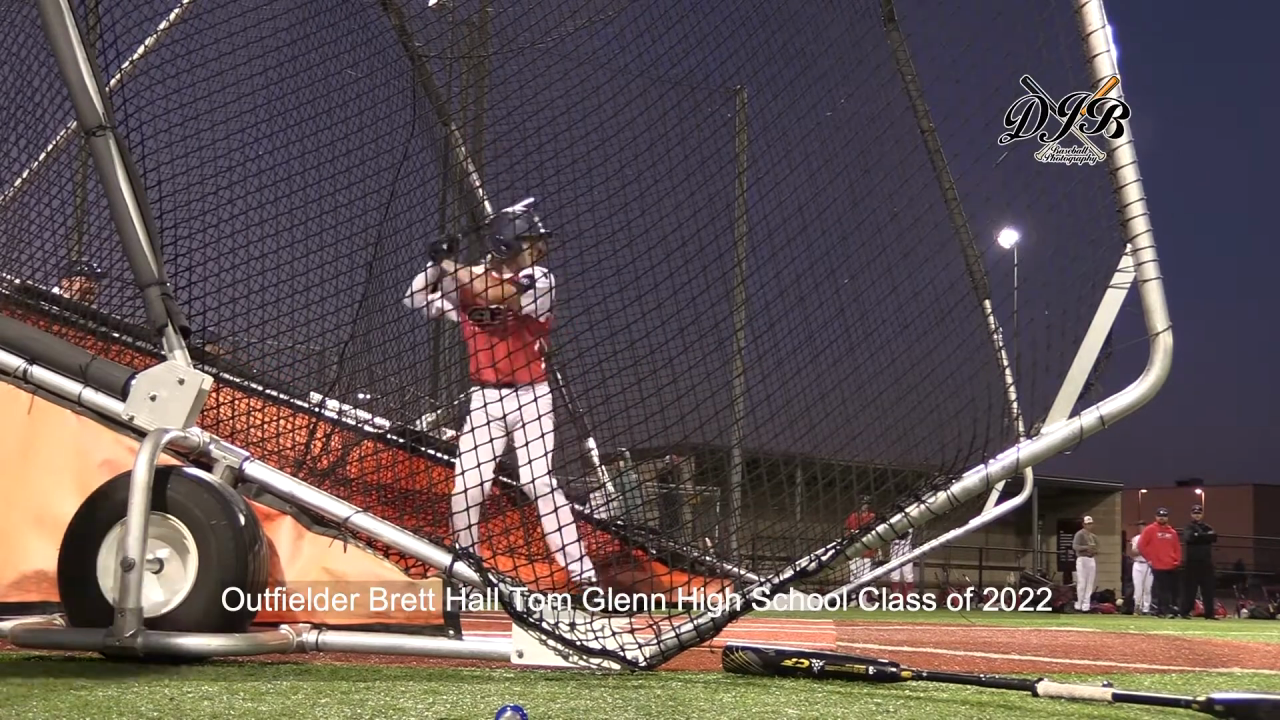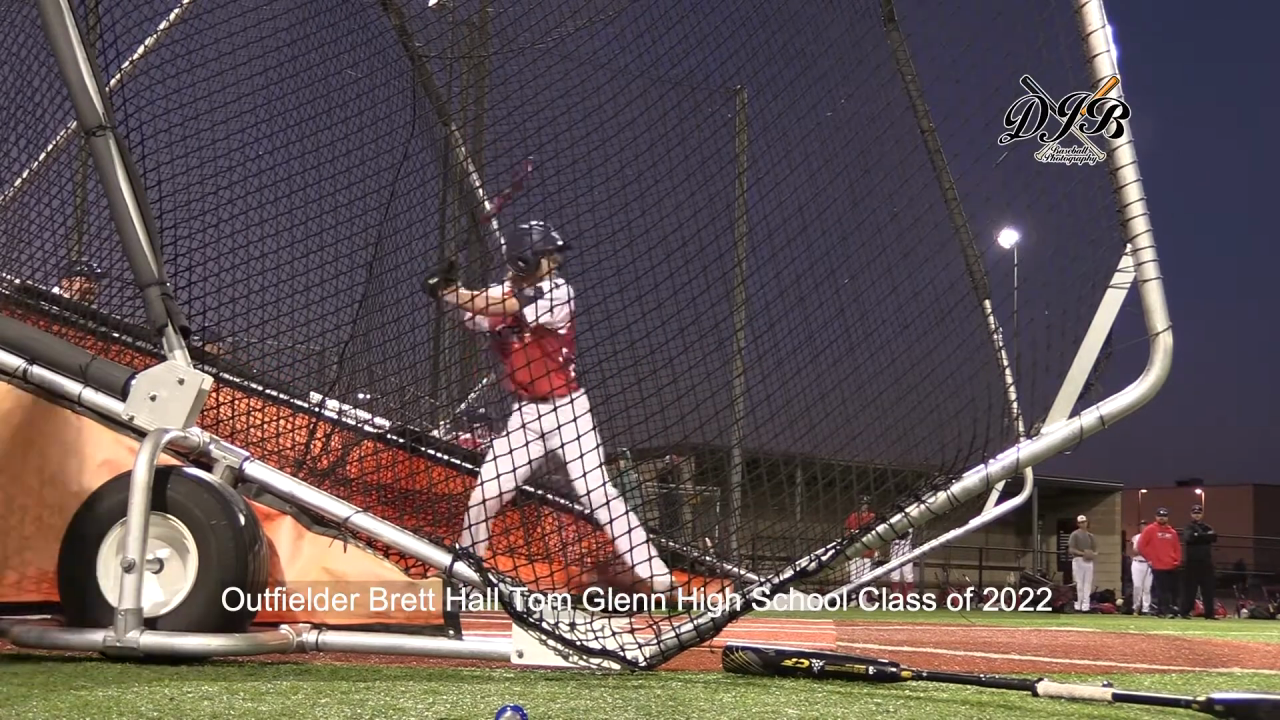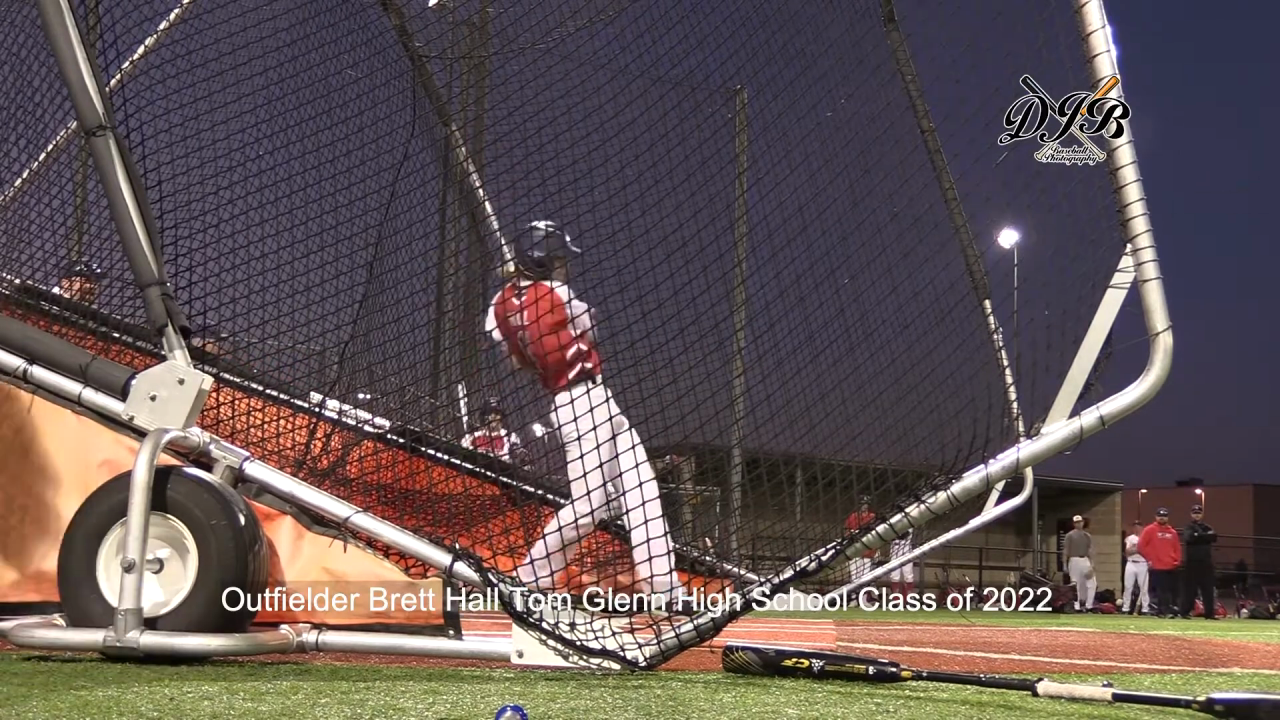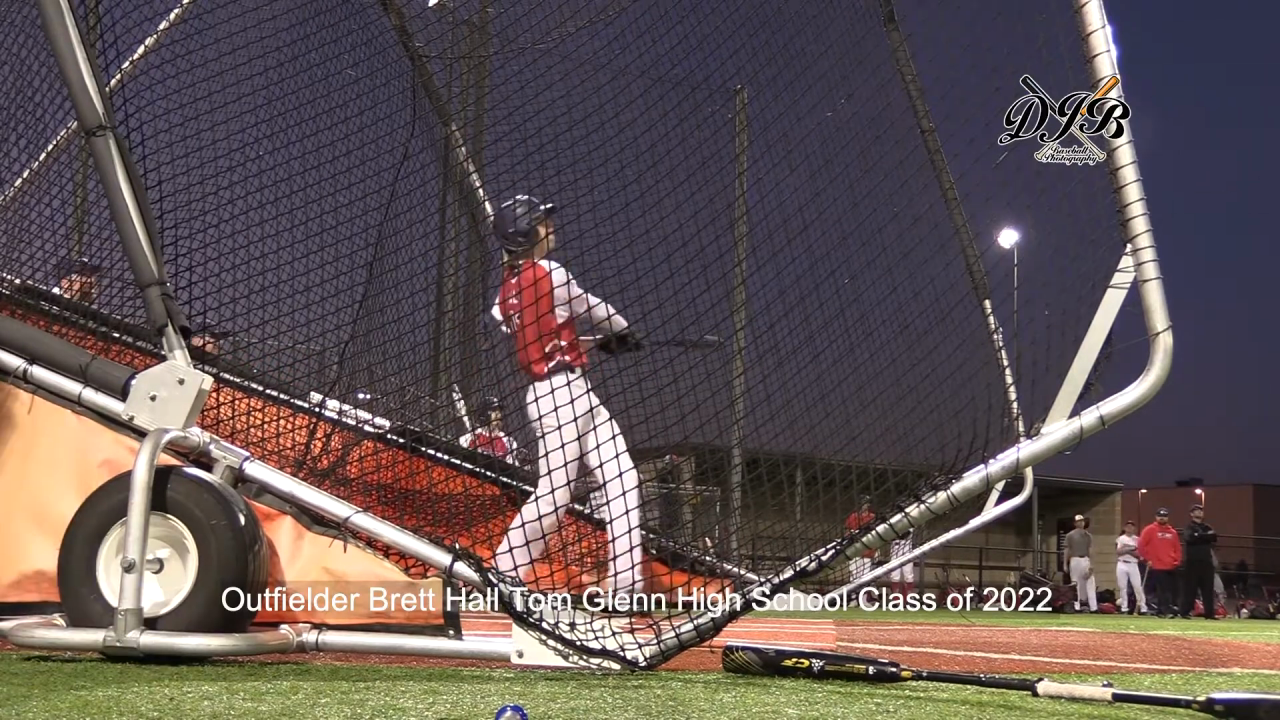
dt=0.4s
person 1, frame 1
left shoulder: (541, 279)
right shoulder: (466, 281)
left elbow: (498, 294)
right elbow: (418, 302)
left wrist: (450, 266)
right wrist: (438, 265)
left hip: (531, 397)
right hip: (485, 401)
left knee: (538, 481)
right knee: (467, 487)
left ankle: (583, 573)
person 1, frame 2
left shoulder: (560, 291)
right shoulder: (497, 296)
left elbow: (505, 304)
right elbow: (472, 319)
left wrist: (451, 292)
right wrist: (449, 291)
left hip: (570, 410)
right hip: (527, 414)
left knee: (596, 491)
right knee: (487, 492)
left ankle: (655, 579)
person 1, frame 3
left shoulder: (501, 305)
right shoulder: (555, 292)
left elbow: (517, 358)
right elbow: (583, 324)
left hip: (592, 404)
right hip: (586, 403)
left knee: (642, 490)
right knee: (586, 507)
left ankle: (664, 587)
right ankle: (524, 578)
person 1, frame 4
left shoulder: (513, 283)
right shoulder: (548, 272)
right elbow: (591, 310)
left wrist: (592, 338)
right wrist: (622, 330)
left hip: (577, 389)
right hip: (556, 391)
left knee: (623, 479)
right knee: (553, 495)
left ankle: (625, 584)
right ankle: (503, 575)
